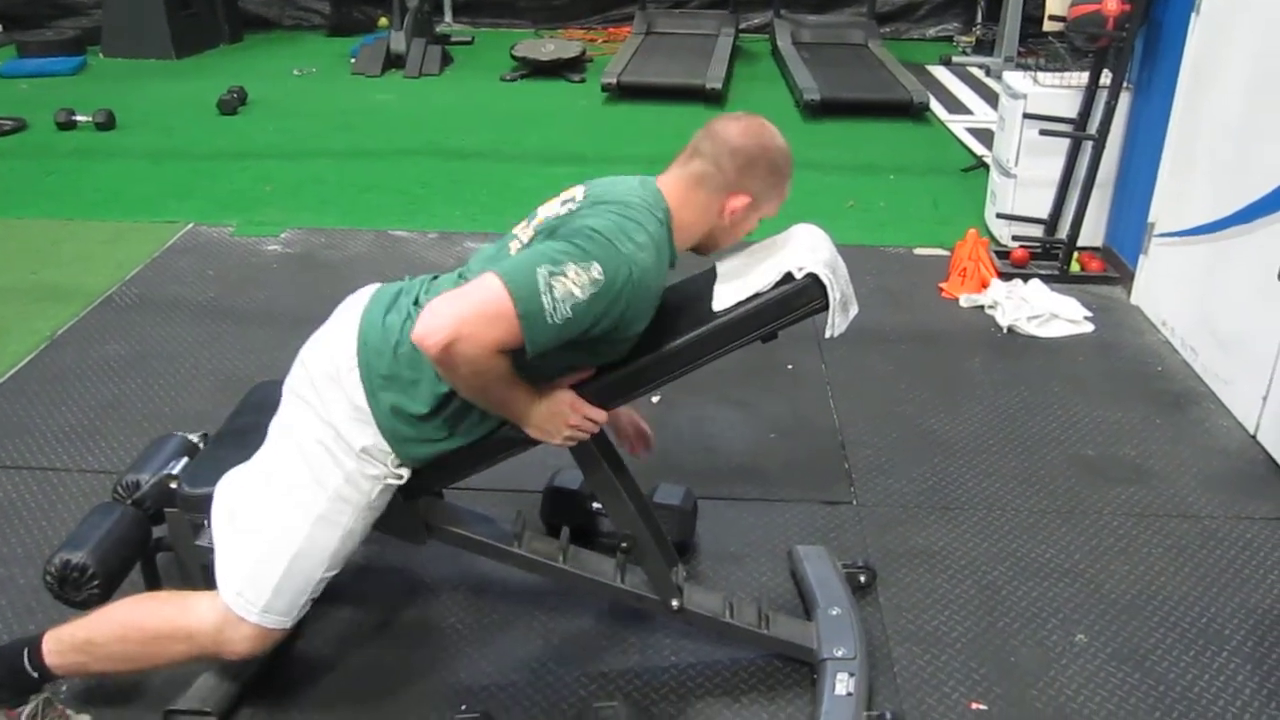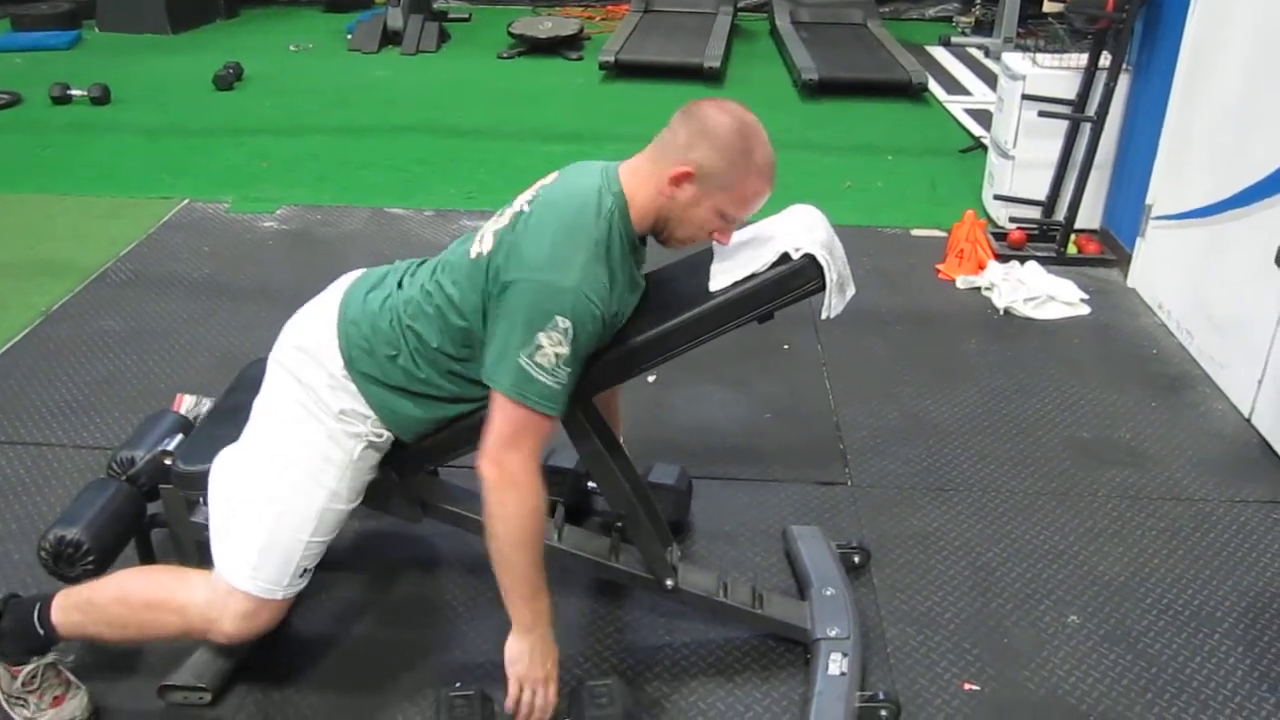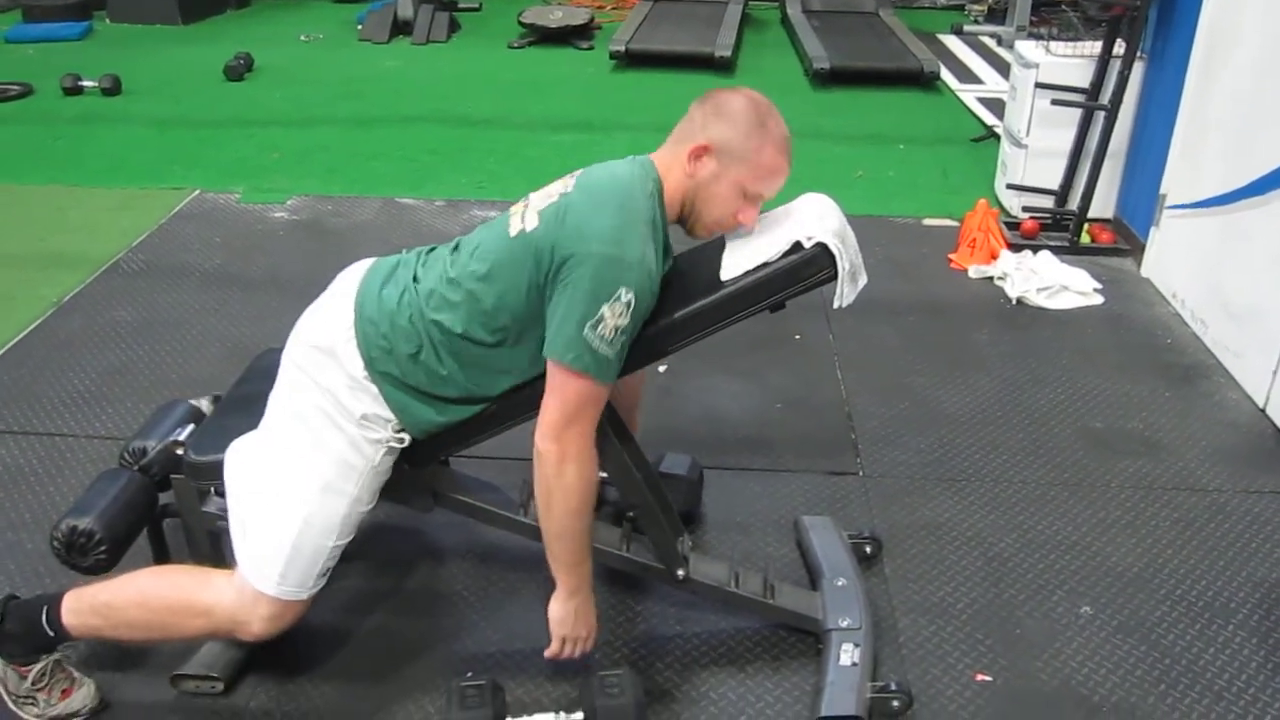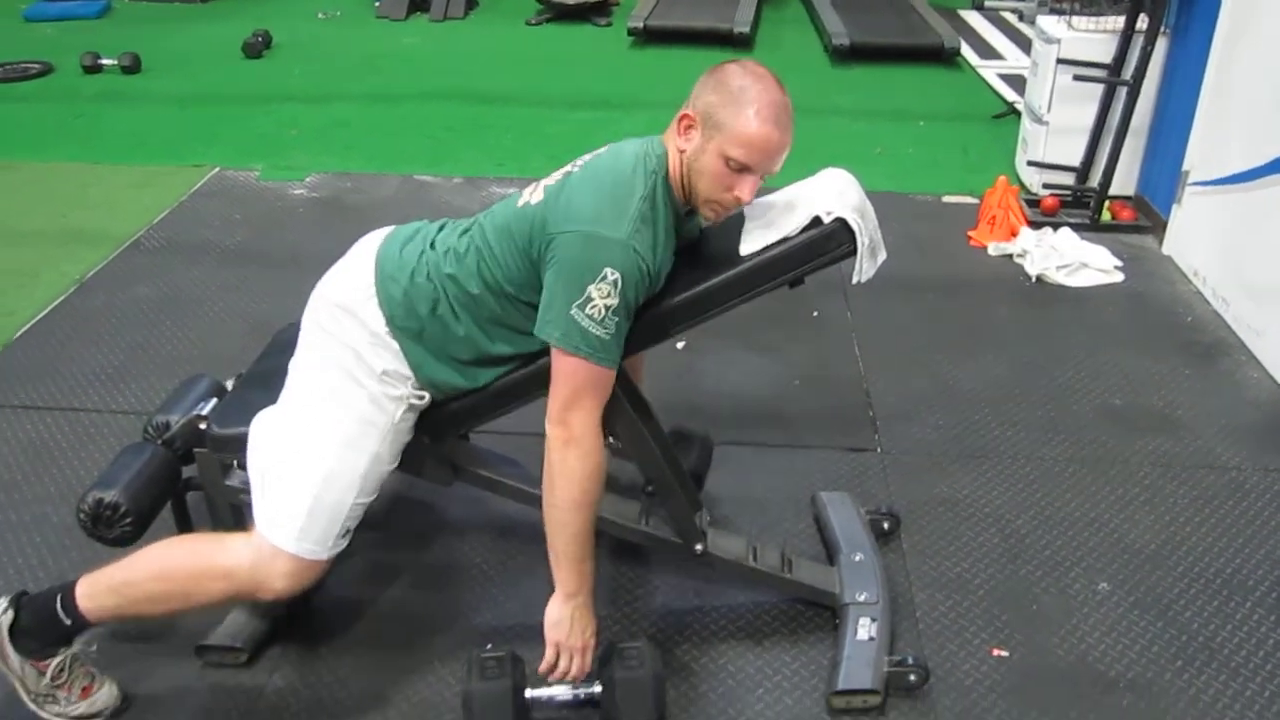
dt=0.5s
person 1, frame 1
left shoulder: (626, 193)
right shoulder: (629, 257)
right elbow: (449, 335)
left wrist: (602, 406)
right wrist: (532, 411)
left hip: (377, 329)
right hip: (370, 408)
right knee: (244, 626)
person 1, frame 2
left shoulder: (602, 180)
right shoulder: (563, 279)
left elbow: (596, 343)
right elbow: (508, 468)
right wrist: (532, 634)
left hip: (371, 314)
right hip: (347, 381)
right knee: (239, 610)
person 1, frame 3
left shoulder: (627, 182)
right shoulder: (619, 253)
left elbow: (616, 351)
right elbow: (559, 444)
right wrist: (573, 593)
left hip: (378, 300)
right hip: (363, 381)
right knee: (261, 607)
person 1, frame 4
left shoulder: (652, 165)
right shoulder: (610, 236)
left elbow: (624, 316)
right elbow: (571, 431)
right wrist: (573, 598)
left hip: (405, 270)
right hip: (381, 332)
right knee: (282, 566)
